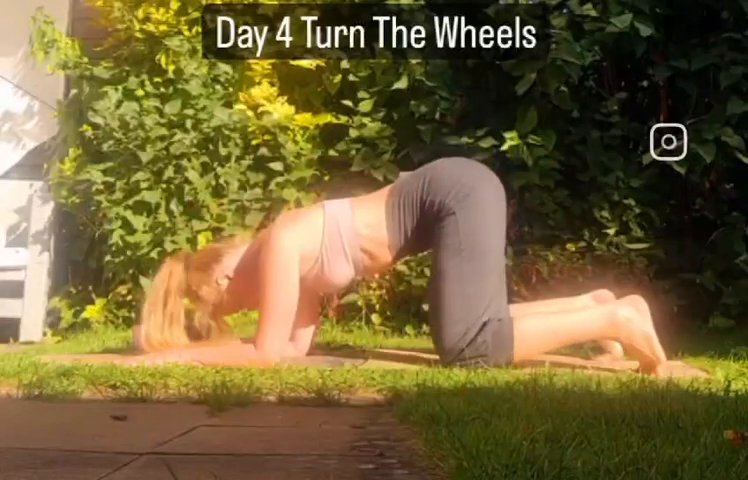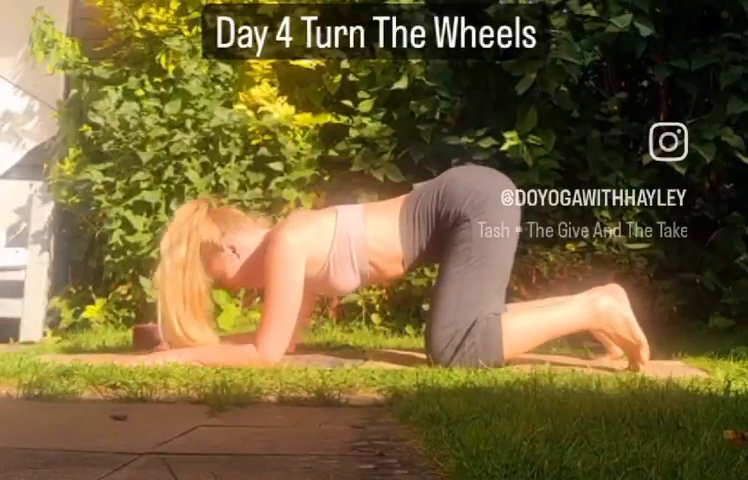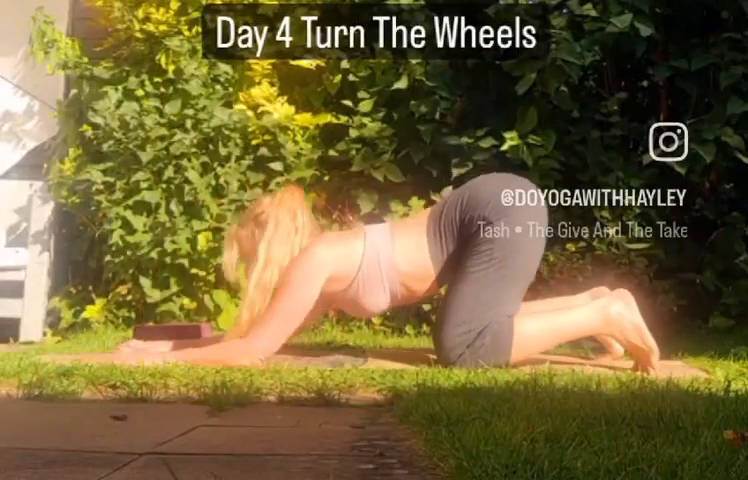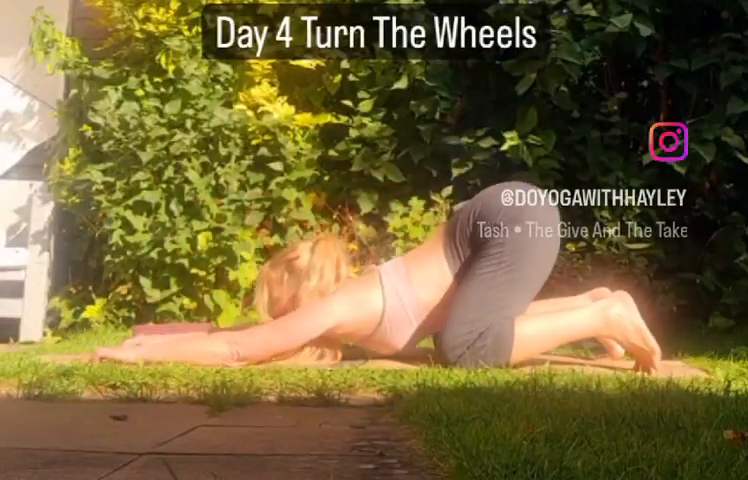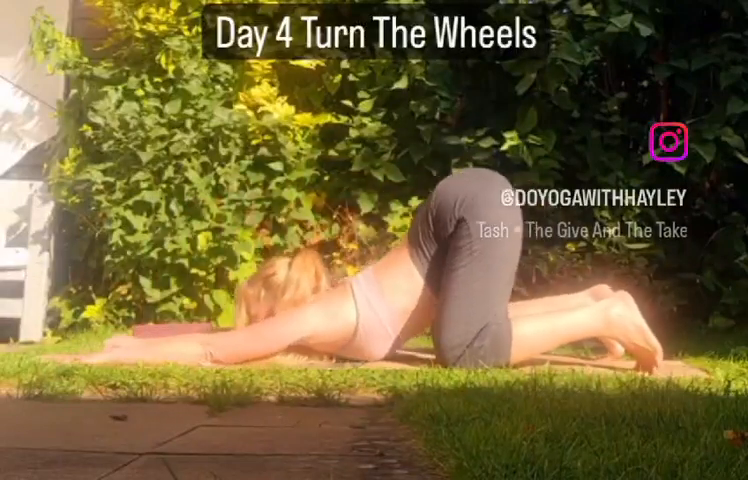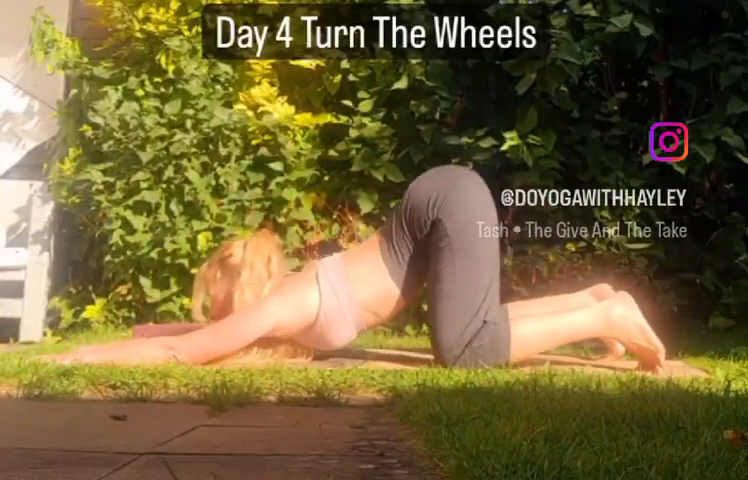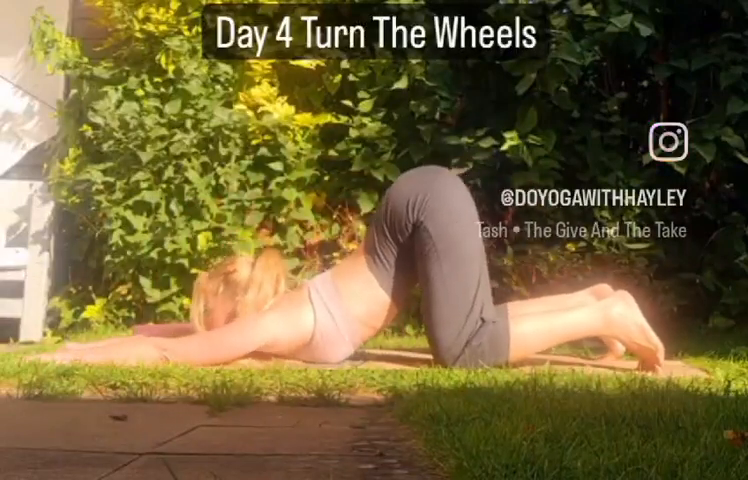
dt=0.7s
person 1, frame 1
left shoulder: (277, 250)
right shoulder: (296, 260)
left elbow: (268, 354)
right elbow: (294, 345)
left wrist: (187, 357)
right wrist: (210, 339)
left hip: (457, 193)
right hip: (455, 193)
left knee: (467, 344)
right knee: (466, 323)
left ankle: (615, 318)
right ankle: (590, 303)
person 1, frame 2
left shoulder: (285, 246)
right shoulder: (295, 246)
left elbow: (267, 354)
right elbow: (284, 336)
left wrist: (186, 355)
right wrist: (190, 341)
left hip: (478, 202)
right hip: (472, 199)
left knee: (453, 348)
right knee: (470, 327)
left ankle: (595, 311)
right ankle: (594, 300)
person 1, frame 3
left shoulder: (313, 260)
right shoulder: (319, 261)
left elbow: (252, 351)
right elbow: (260, 335)
left wrist: (166, 358)
right wrist: (172, 344)
left hip: (501, 210)
right hip: (494, 209)
left knee: (463, 348)
right knee: (476, 327)
left ankle: (604, 315)
right ankle: (590, 301)
person 1, frame 4
left shoulder: (337, 308)
right shoulder: (346, 301)
left elbow: (235, 348)
right elbow: (241, 331)
left wrist: (142, 353)
right wrist: (160, 336)
left hip: (517, 217)
right hip: (505, 218)
left knee: (464, 347)
right knee: (481, 324)
left ankle: (604, 318)
right ankle: (593, 303)
person 1, frame 5
left shoulder: (310, 320)
right shoulder: (323, 312)
left elbow: (211, 351)
right elbow: (223, 334)
left wrist: (116, 358)
right wrist: (139, 341)
left hip: (475, 204)
right hip: (471, 205)
left knee: (465, 351)
right knee: (476, 327)
left ankle: (603, 317)
right ankle: (592, 300)
person 1, frame 6
left shoulder: (278, 307)
right shoulder: (288, 299)
left elbow: (181, 351)
right elbow: (204, 332)
left wrist: (95, 356)
right wrist: (135, 337)
left hip: (448, 201)
right hip: (442, 203)
left knee: (464, 350)
right knee: (473, 328)
left ankle: (605, 318)
right ankle: (594, 299)
person 1, frame 7
left shoulder: (270, 327)
right shoulder: (271, 311)
left elbow: (169, 353)
right elbow: (197, 334)
left wrist: (87, 353)
right wrist: (139, 332)
left hip: (425, 203)
right hip: (425, 202)
left knee: (464, 351)
right knee: (473, 331)
left ankle: (603, 316)
right ankle: (594, 298)
